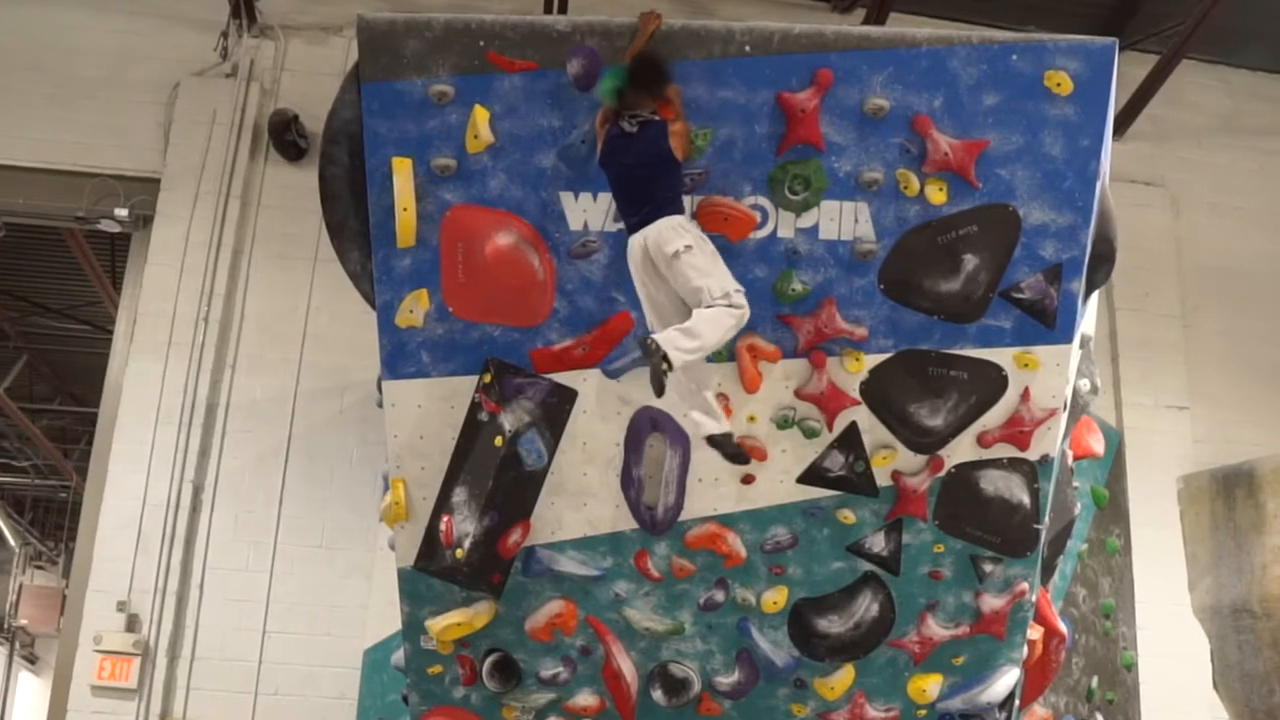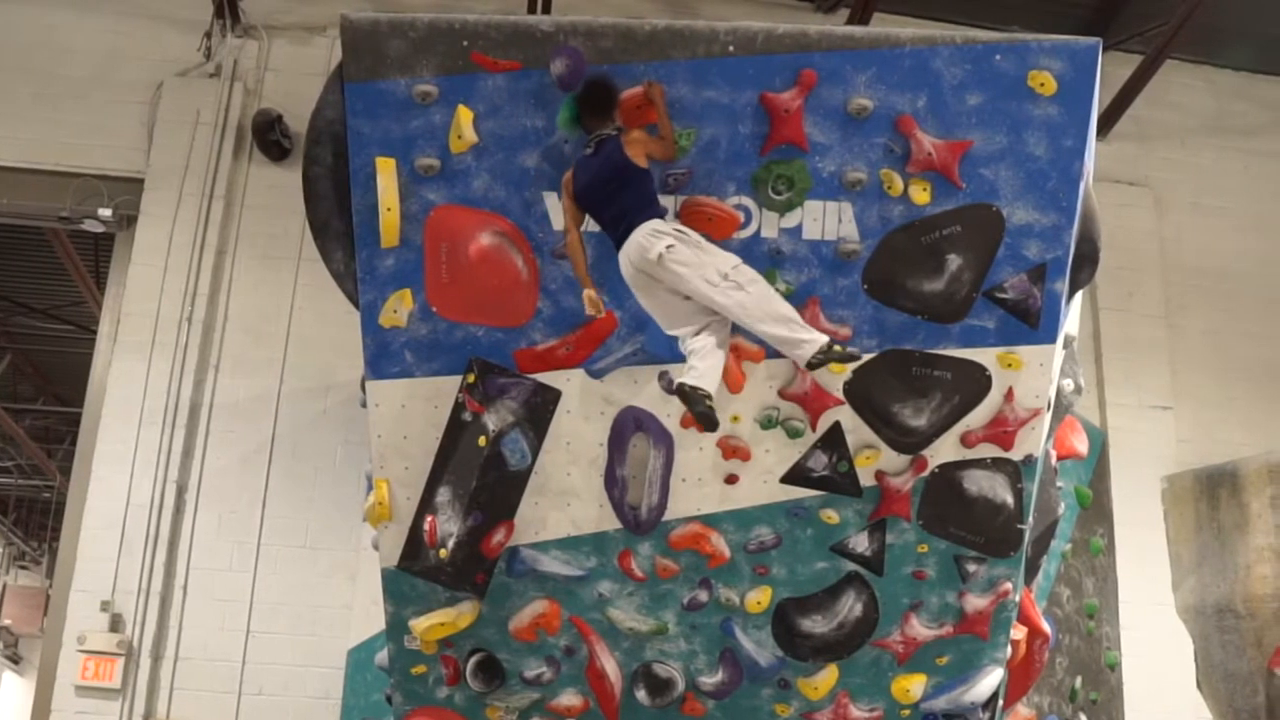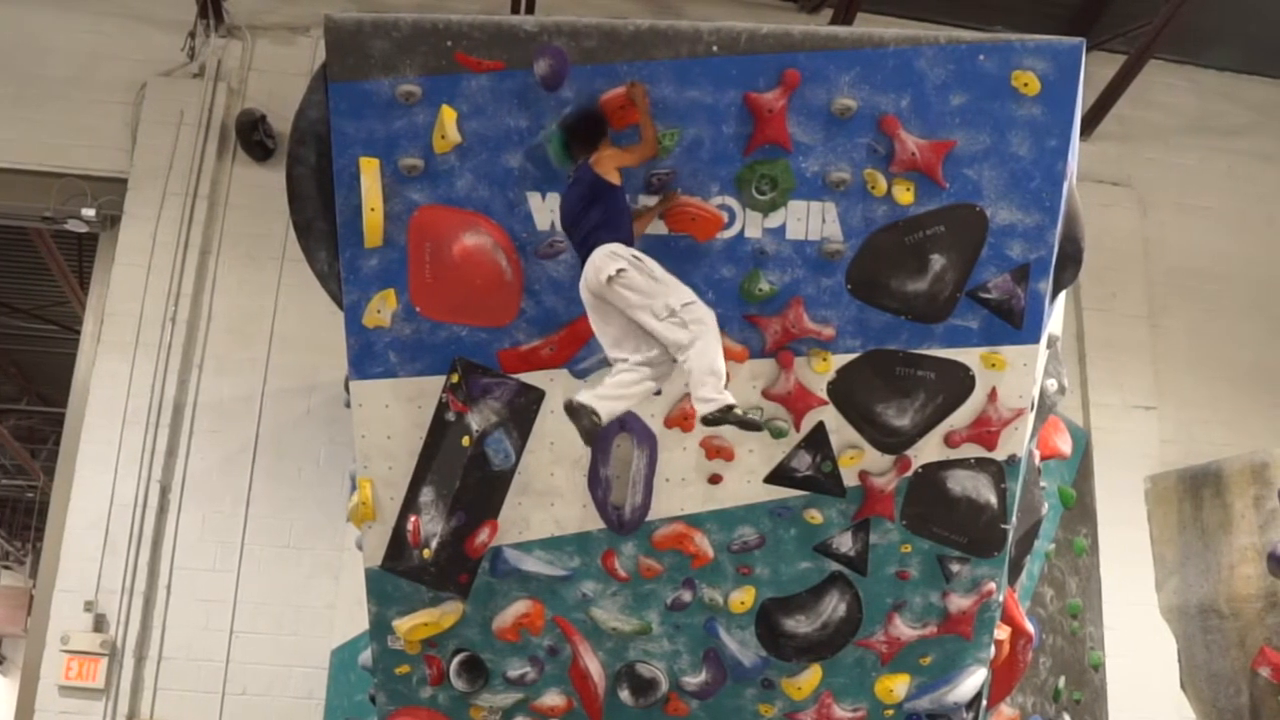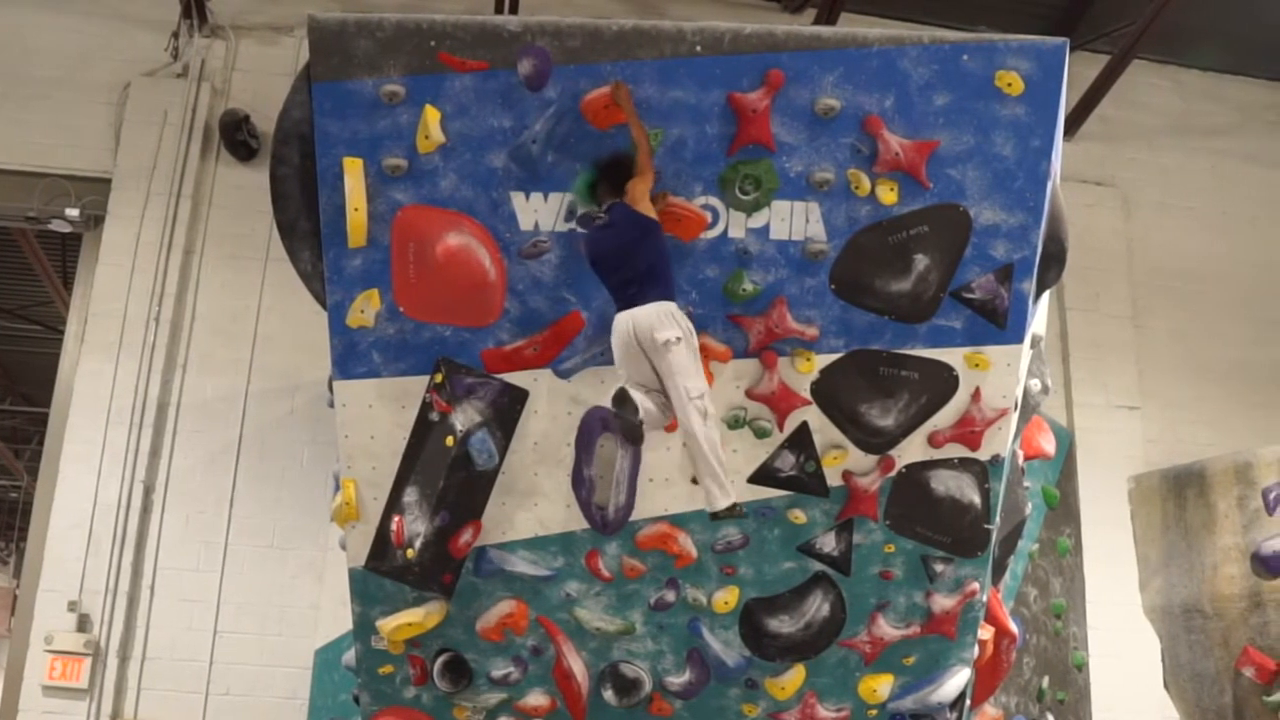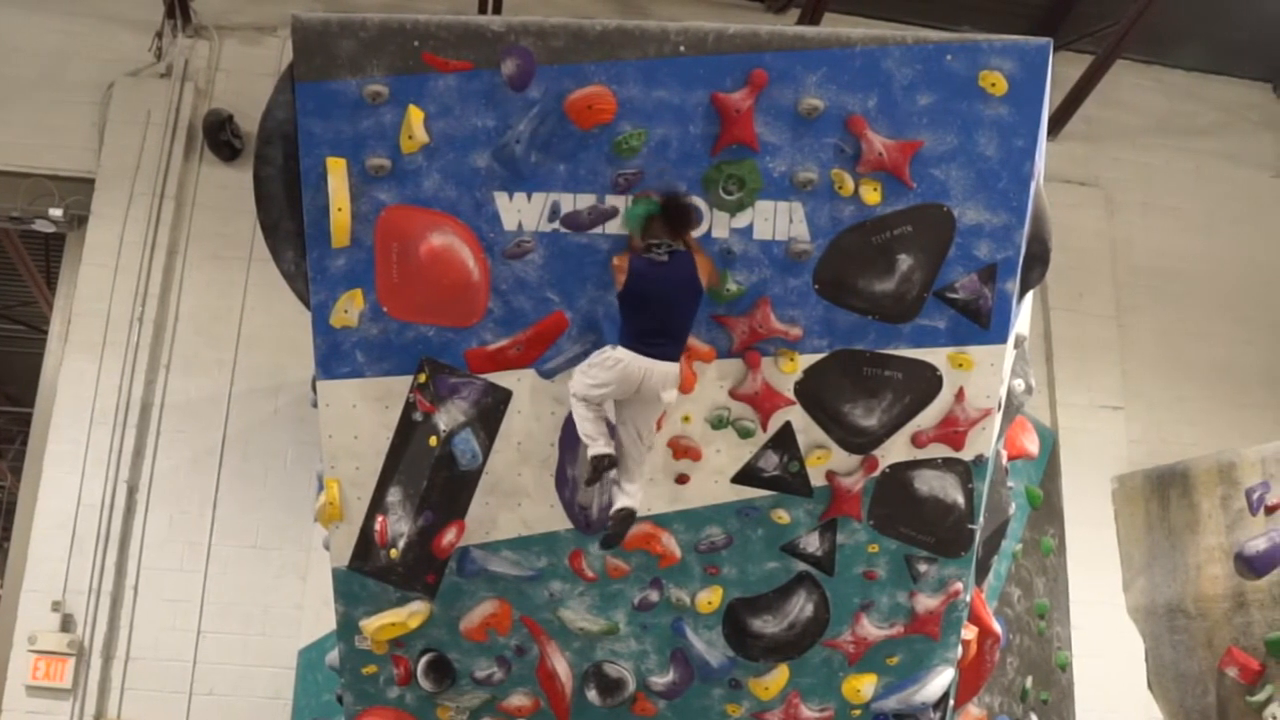
dt=1s
person 1, frame 1
left shoulder: (605, 131)
right shoulder: (673, 131)
left elbow: (615, 83)
left wrist: (641, 37)
right wrist: (676, 107)
left hip: (636, 243)
right hip: (671, 231)
left knee: (680, 337)
right knee: (730, 307)
left ankle: (714, 427)
right ankle: (664, 350)
person 1, frame 2
left shoulder: (573, 177)
right shoulder: (632, 141)
left elbow: (571, 235)
right elbow: (670, 151)
left wrist: (588, 287)
right wrist: (659, 105)
left hip: (629, 262)
right hip: (657, 238)
left knee: (704, 324)
right knee: (741, 283)
left ankle: (698, 384)
right ankle: (812, 346)
person 1, frame 3
left shoulder: (569, 198)
right shoulder: (603, 161)
right elbow: (650, 145)
left wrist: (662, 206)
right wrist: (641, 106)
left hip: (592, 280)
right hip: (615, 263)
left knee: (645, 360)
right knee: (696, 320)
left ankle: (590, 405)
right ankle: (718, 403)
person 1, frame 4
left shoulder: (590, 239)
right shoulder: (635, 200)
right elbow: (645, 153)
right wrist: (627, 107)
left hip: (623, 324)
right hip: (661, 316)
left knee: (649, 395)
right knee: (693, 406)
left ankle: (630, 400)
right ankle: (720, 500)
person 1, frame 5
left shoulder: (624, 265)
right shoulder: (698, 265)
right elbow: (708, 272)
left wrist: (639, 214)
right wrist: (688, 237)
left hip: (625, 362)
right hip: (665, 372)
left knee: (579, 388)
right knee: (634, 443)
left ankle: (602, 450)
right ankle: (625, 505)
